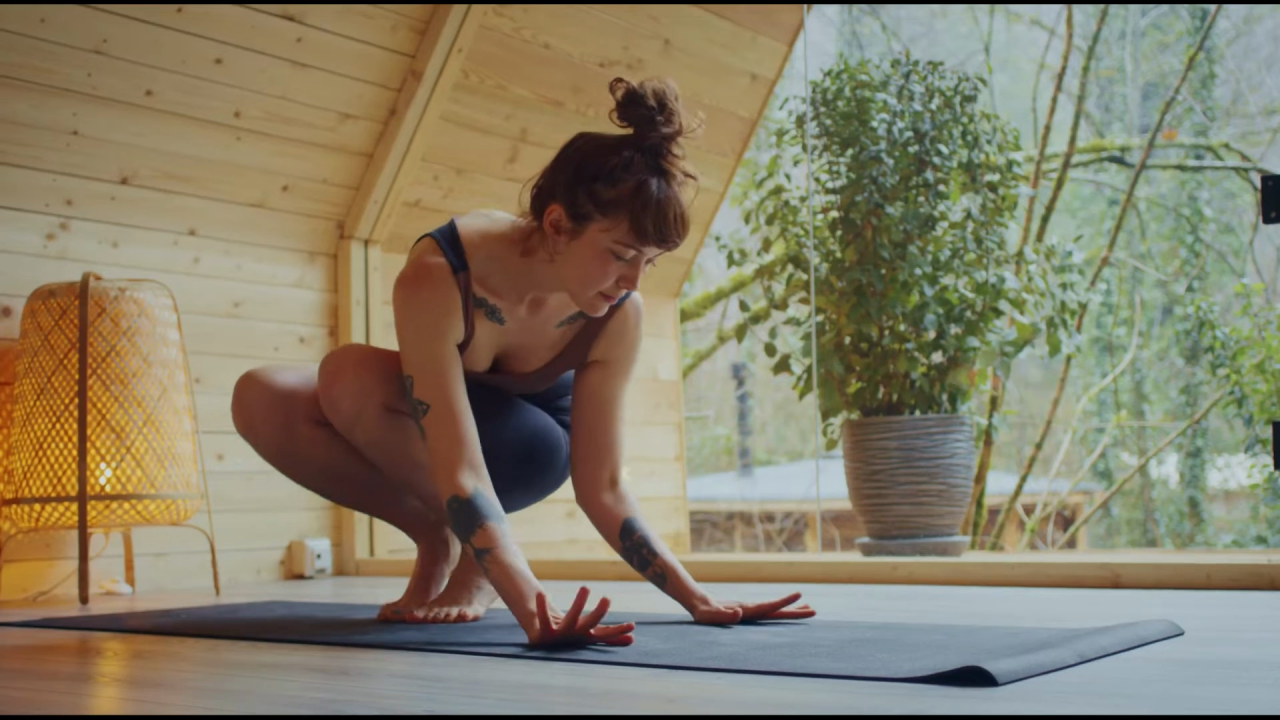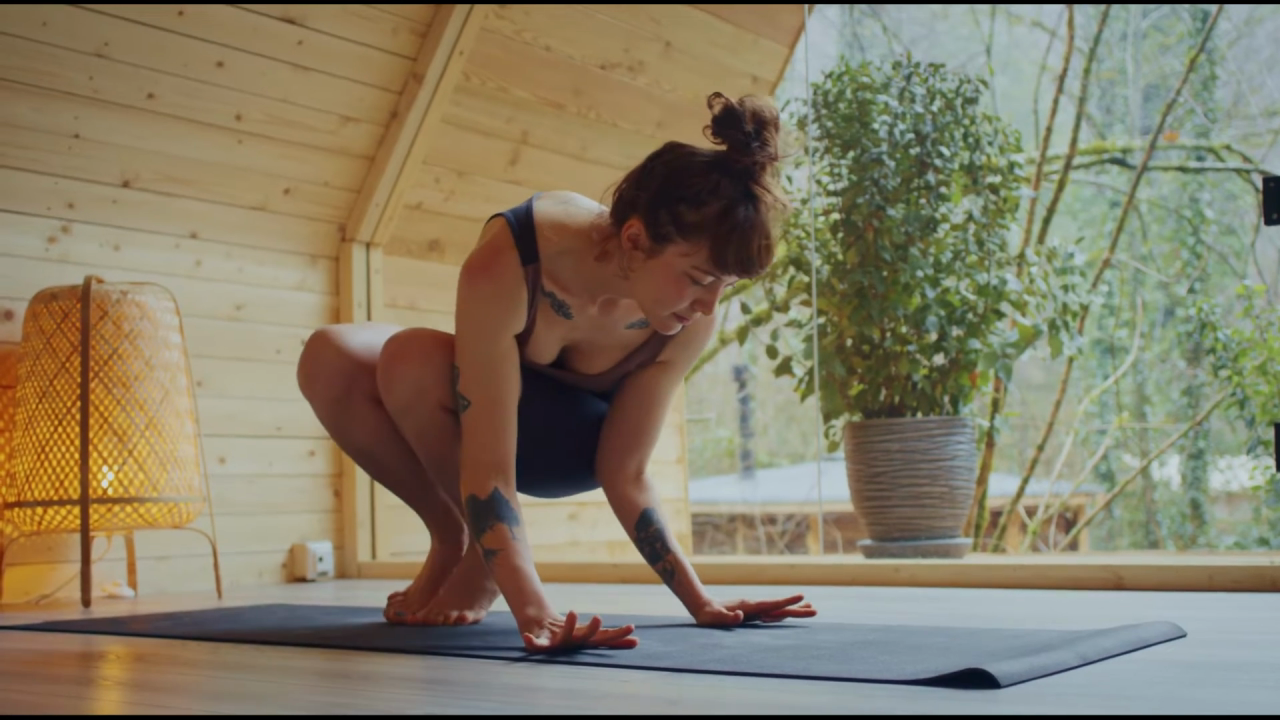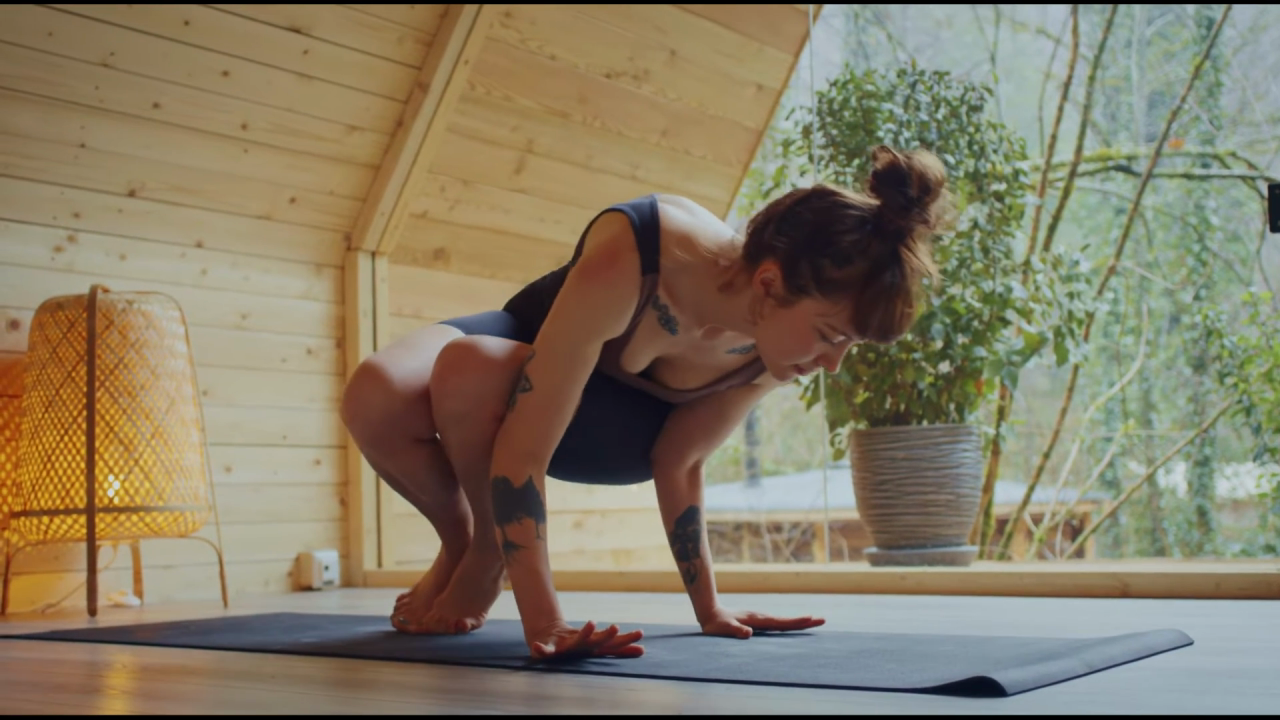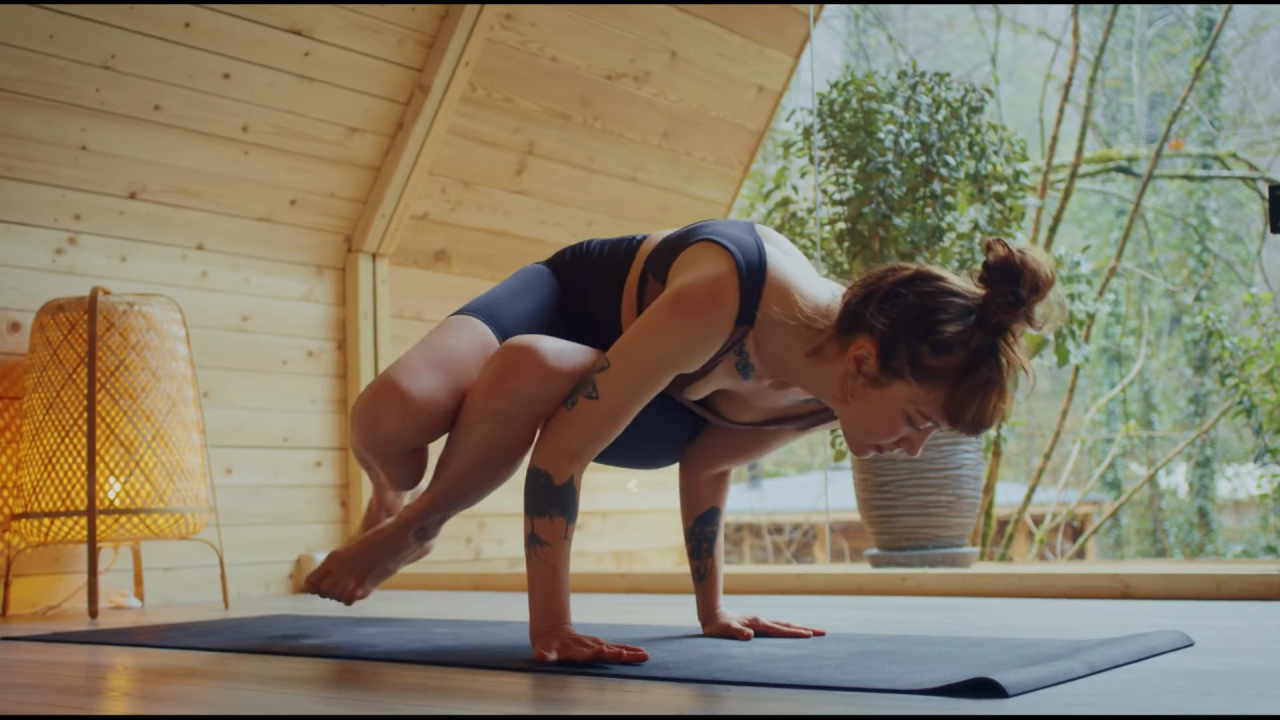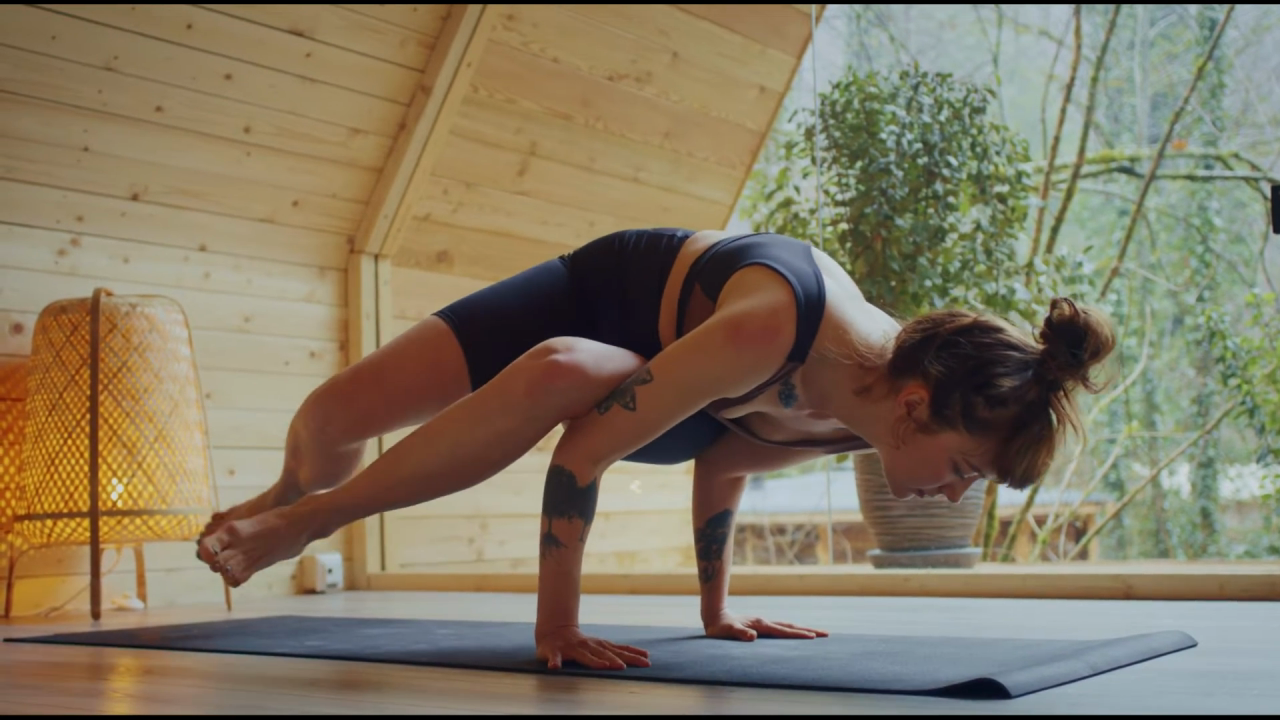
dt=1s
person 1, frame 1
left shoulder: (618, 318)
right shoulder: (436, 278)
left elbow: (600, 489)
right elbow: (460, 474)
left wrist: (697, 600)
right wrist: (533, 609)
left hip: (533, 444)
right hip: (423, 435)
left knee: (350, 378)
right knee: (261, 399)
left ankle: (476, 557)
right ankle: (439, 541)
person 1, frame 2
left shoulder: (690, 325)
right shoulder: (505, 264)
left elbow: (625, 475)
right elbow: (487, 468)
left wrist: (699, 601)
right wrist: (534, 613)
left hip: (575, 442)
right hip: (466, 410)
left knee: (414, 363)
right knee: (329, 360)
left ankle: (481, 558)
right ankle: (452, 538)
person 1, frame 3
left shoulder: (775, 344)
right shoulder: (624, 262)
left elbow: (679, 463)
right elbow: (522, 449)
left wrist: (708, 607)
right wrist: (543, 624)
left hip: (616, 430)
right hip: (528, 344)
right knee: (375, 395)
left ankle: (490, 554)
right ankle: (467, 545)
person 1, frame 4
left shoulder: (835, 389)
right shoulder: (718, 299)
left elbow: (707, 461)
right elbow: (561, 446)
left wrist: (711, 608)
right wrist: (549, 626)
left hip: (651, 403)
right hip: (572, 295)
right knee: (388, 415)
right ankle: (396, 510)
person 1, frame 5
left shoulder: (868, 412)
right shoulder: (770, 328)
left elbow: (723, 462)
right elbow: (586, 447)
left wrist: (717, 608)
right wrist: (556, 625)
left hip: (665, 388)
right hip: (599, 293)
right knee: (334, 417)
left ankle: (306, 525)
right ankle: (290, 504)
